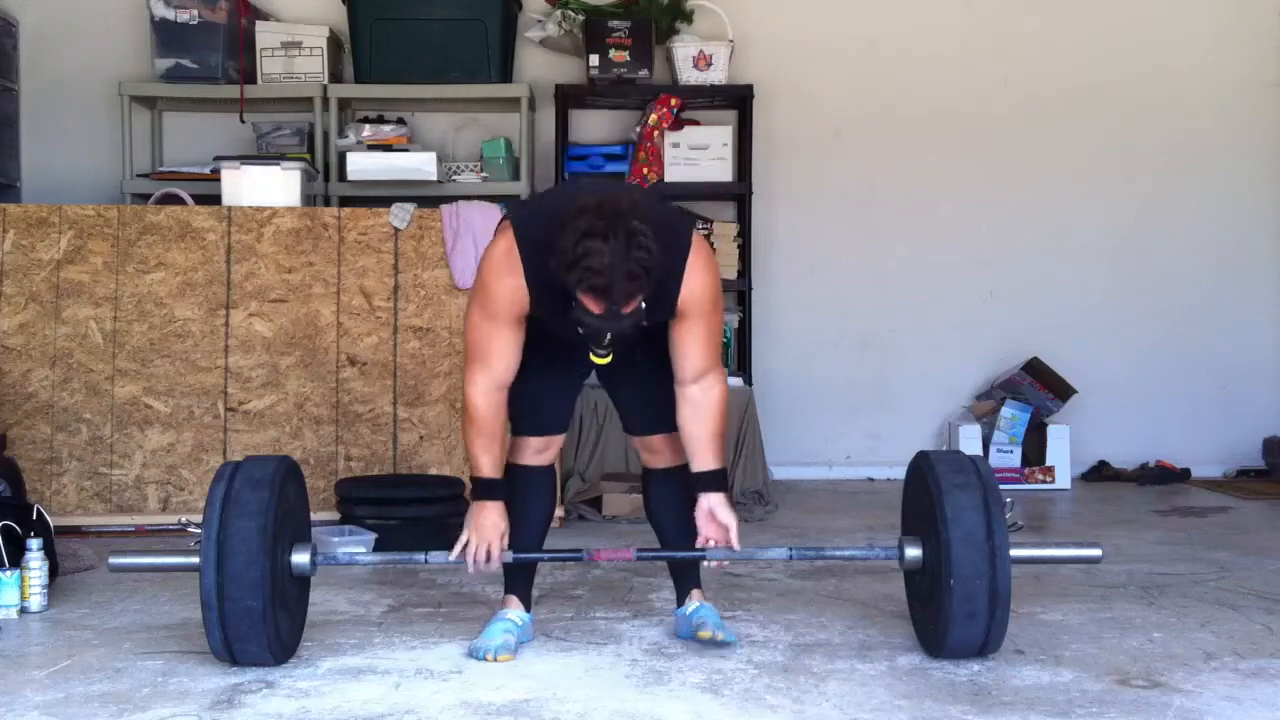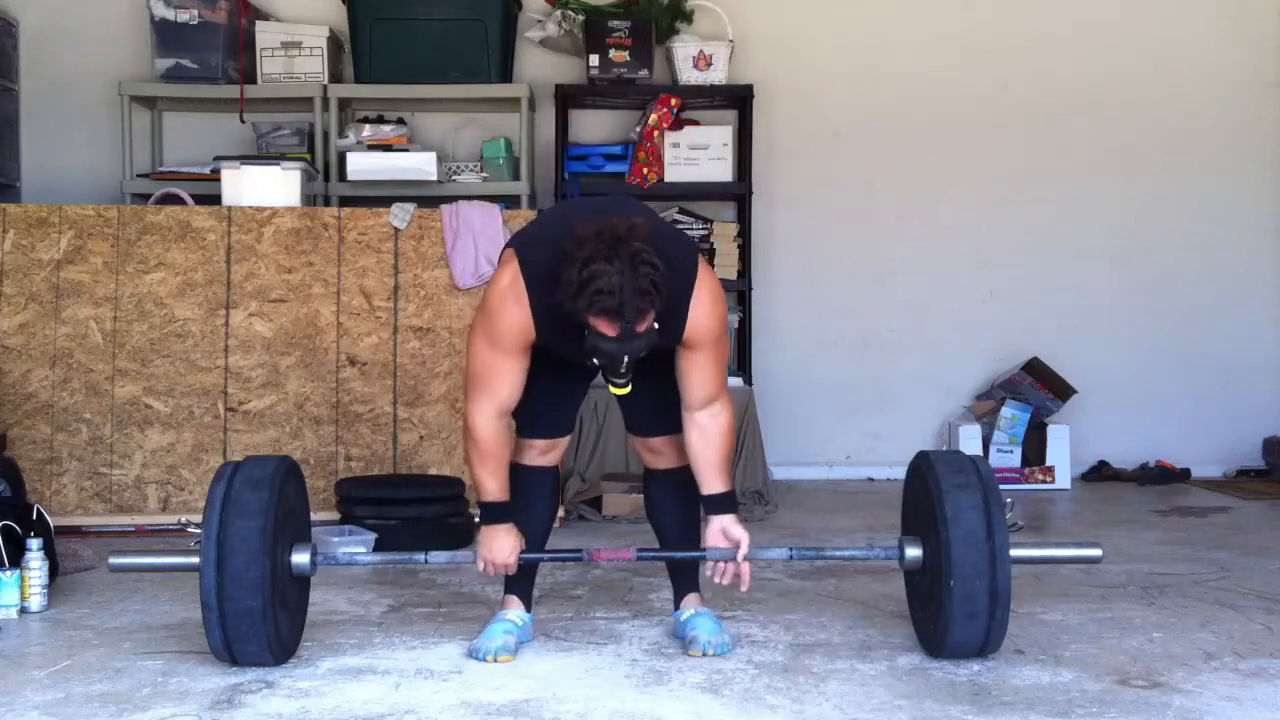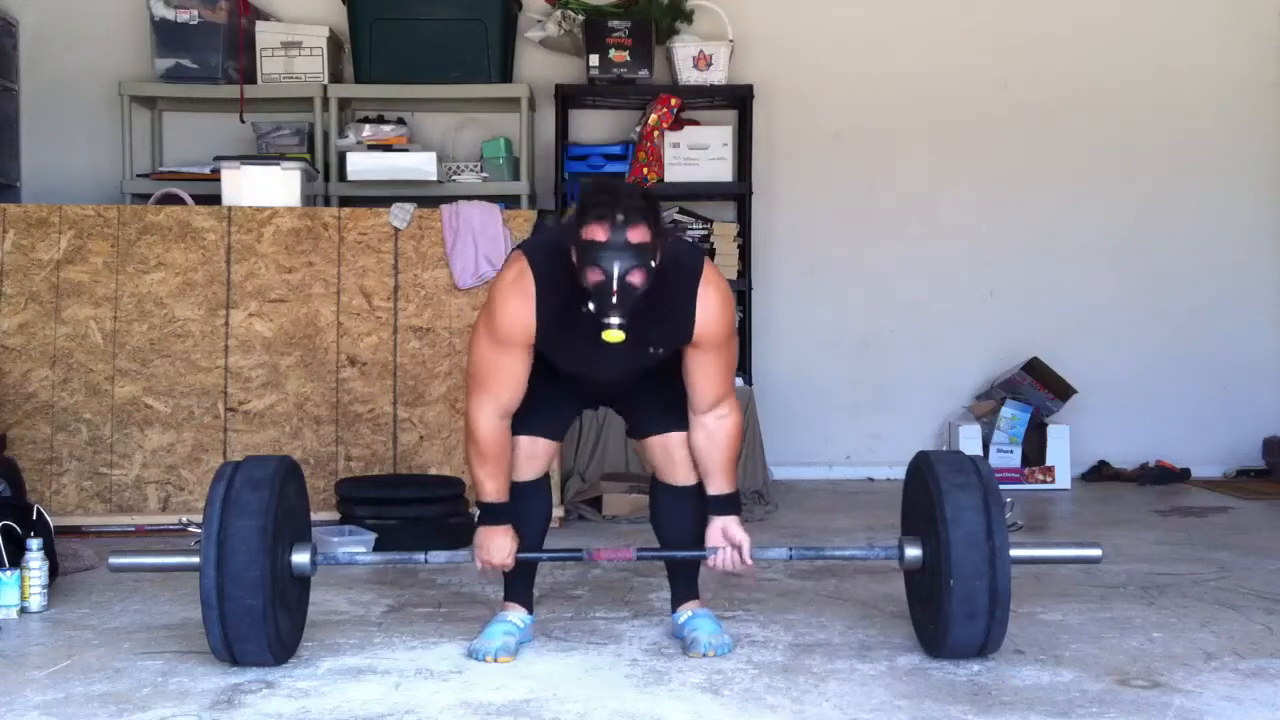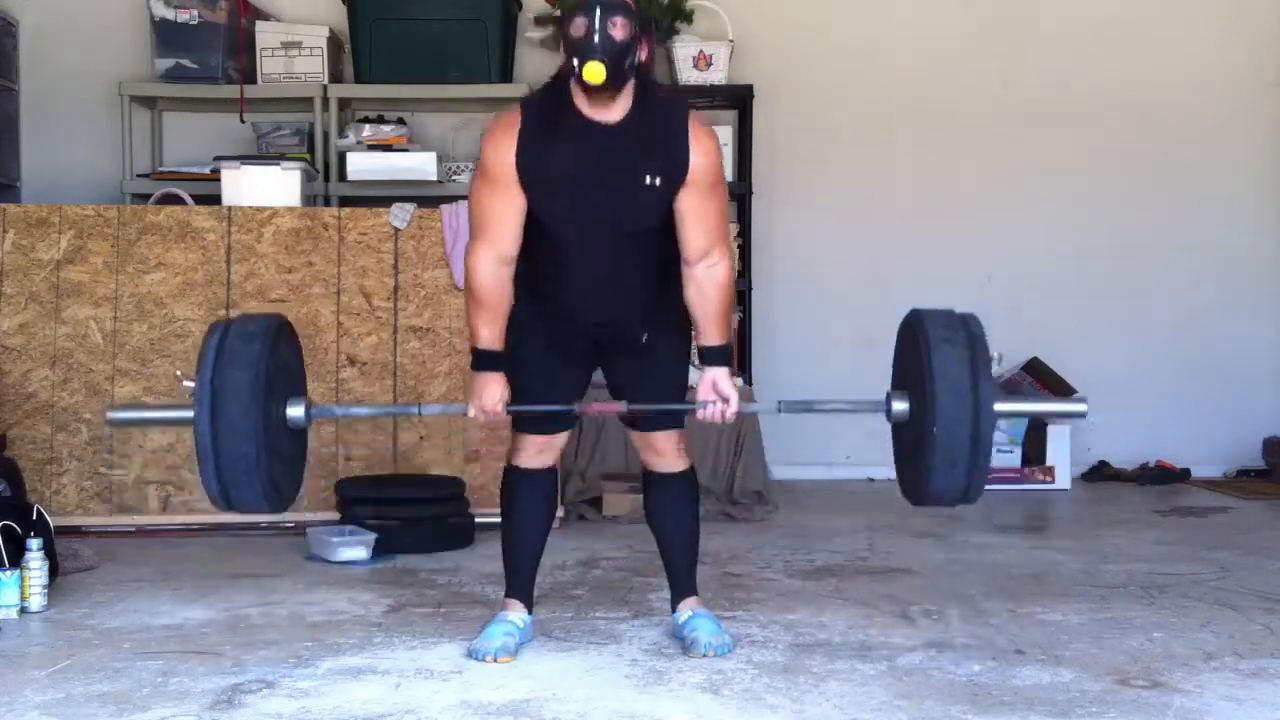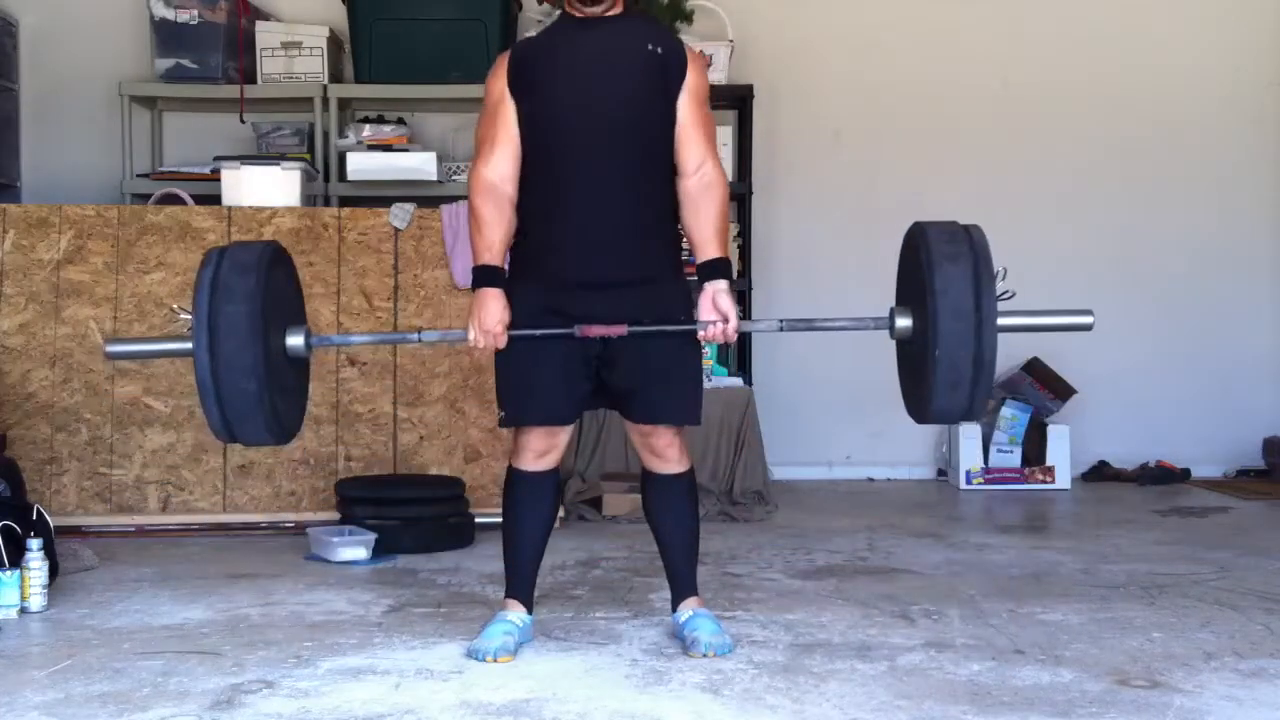
dt=0.5s
person 1, frame 1
left shoulder: (689, 261)
right shoulder: (513, 259)
left elbow: (699, 380)
right elbow: (486, 384)
left wrist: (712, 488)
right wrist: (486, 496)
right hip: (545, 336)
left knee: (662, 447)
right knee: (533, 447)
left ankle: (691, 599)
right ankle: (515, 607)
person 1, frame 2
left shoulder: (695, 292)
right shoulder: (518, 287)
left elbow: (705, 409)
right elbow: (486, 413)
left wrist: (721, 511)
right wrist: (495, 518)
right hip: (552, 342)
left knee: (666, 448)
right knee: (537, 447)
left ankle: (690, 601)
right ankle: (515, 605)
person 1, frame 3
left shoulder: (701, 292)
right shoulder: (523, 288)
left elbow: (713, 410)
right elbow: (490, 411)
left wrist: (723, 509)
right wrist: (493, 517)
right hip: (552, 369)
left knee: (678, 460)
right knee: (524, 457)
left ankle: (688, 606)
right ankle: (516, 609)
person 1, frame 4
left shoulder: (685, 136)
right shoulder: (517, 134)
left elbow: (707, 257)
right elbow: (492, 258)
left wrist: (716, 361)
right wrist: (488, 367)
left hip: (648, 315)
right hip: (546, 317)
left knee: (664, 445)
right knee: (533, 447)
left ankle: (688, 604)
right ankle: (516, 607)
person 1, frame 5
right shoulder: (520, 62)
left elbow: (699, 169)
right elbow: (495, 177)
left wrist: (715, 275)
right wrist: (488, 283)
left hip: (651, 293)
right hip: (544, 295)
left knee: (663, 445)
right knee: (536, 447)
left ankle: (688, 603)
right ankle: (516, 608)
